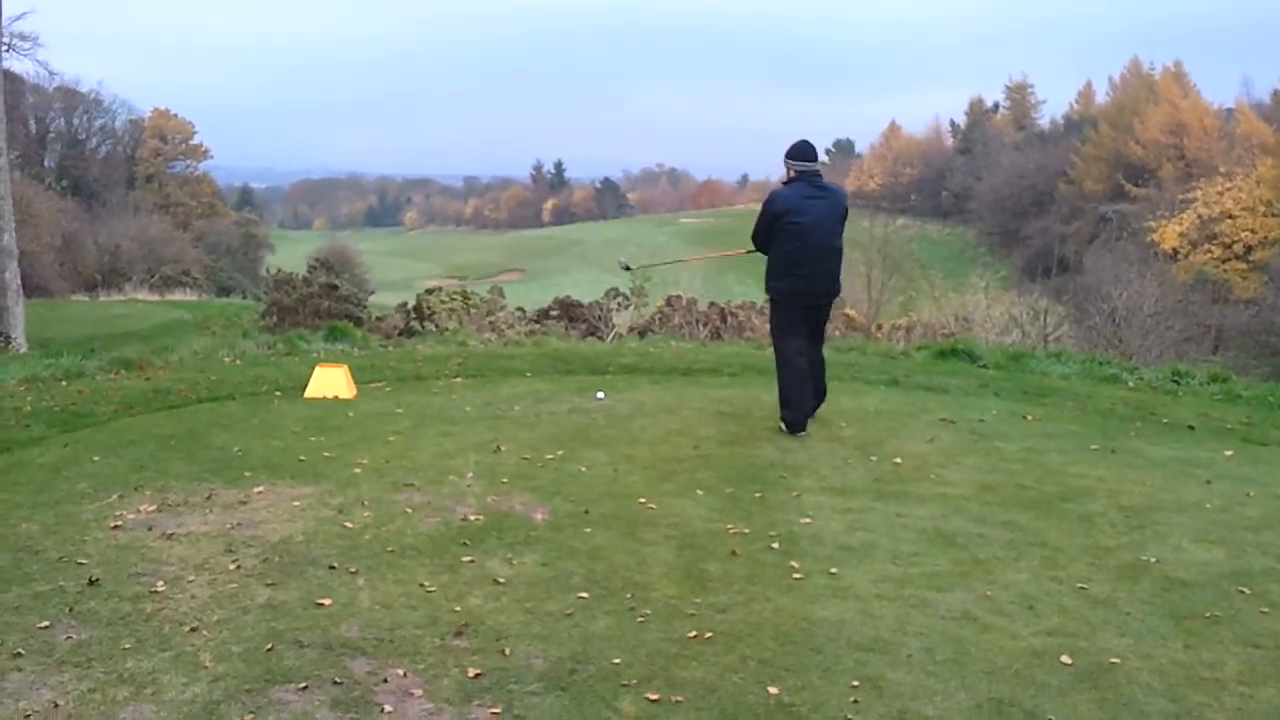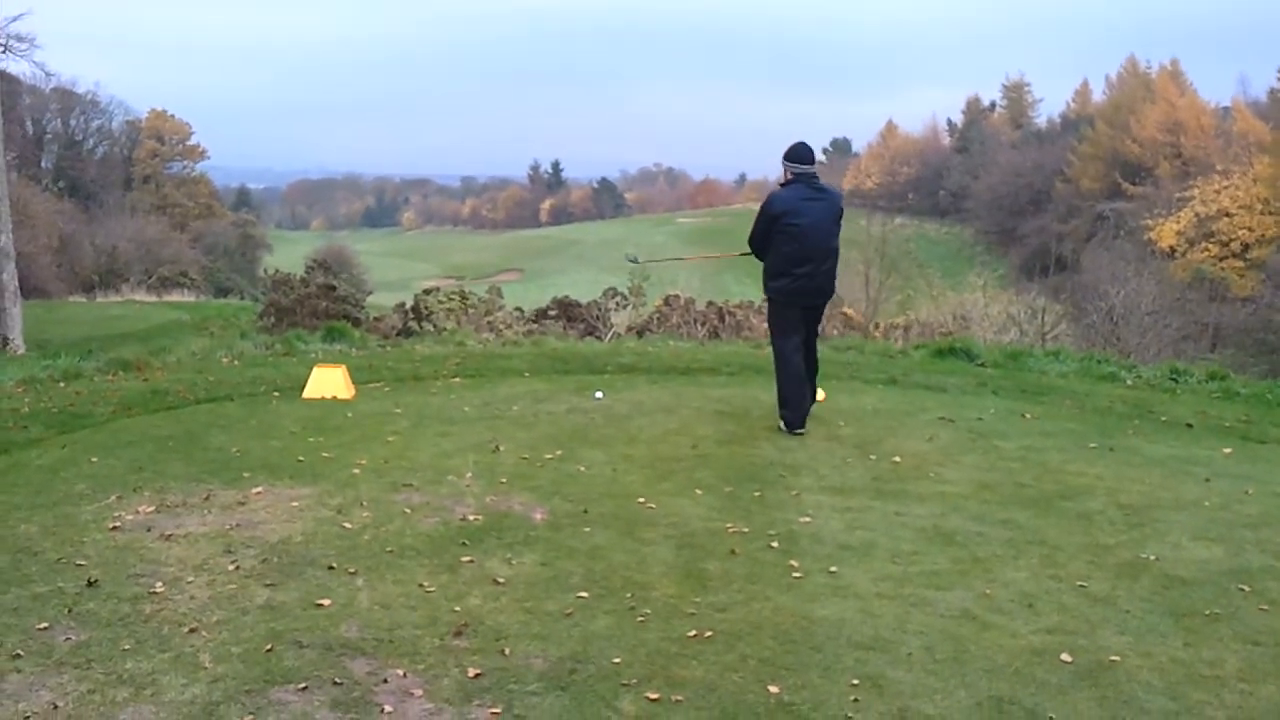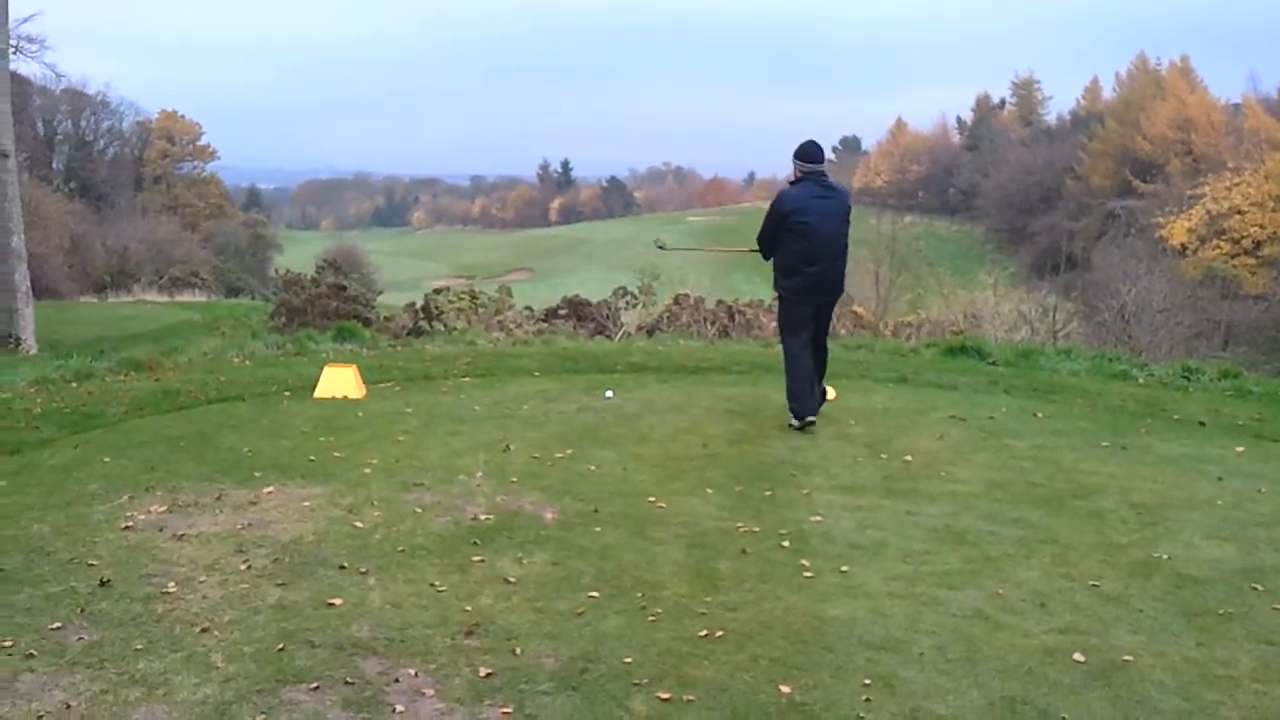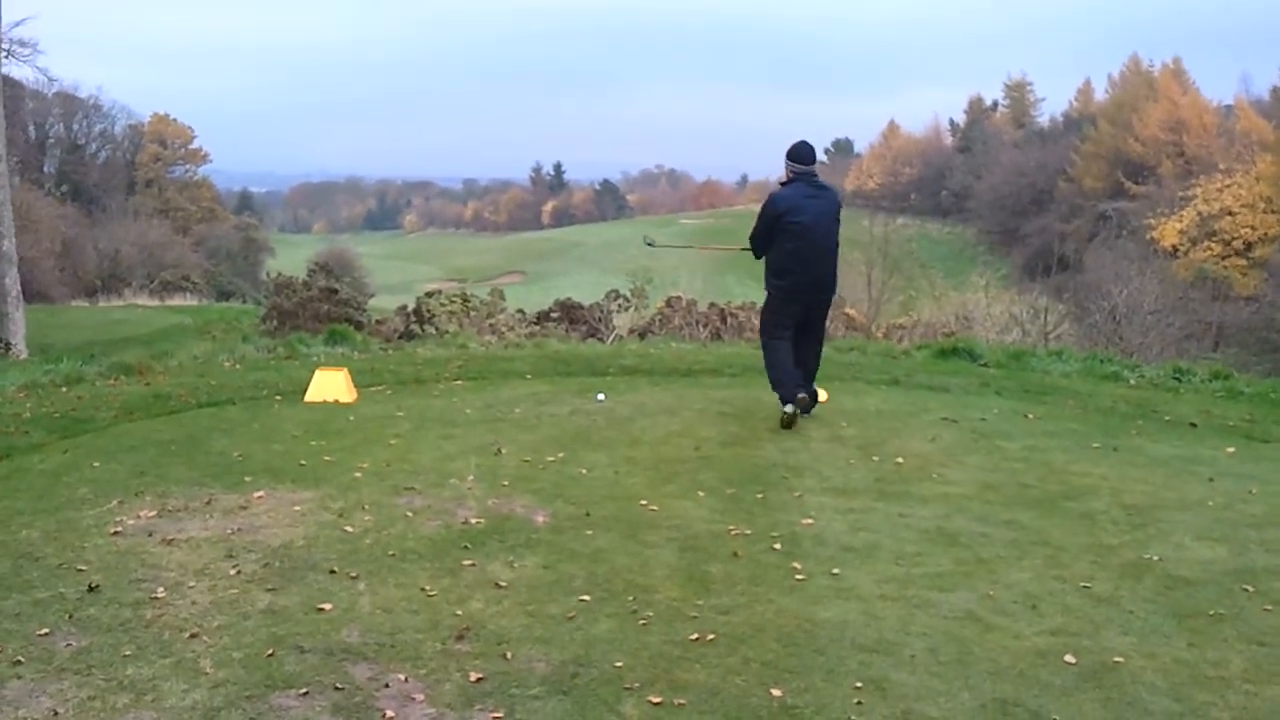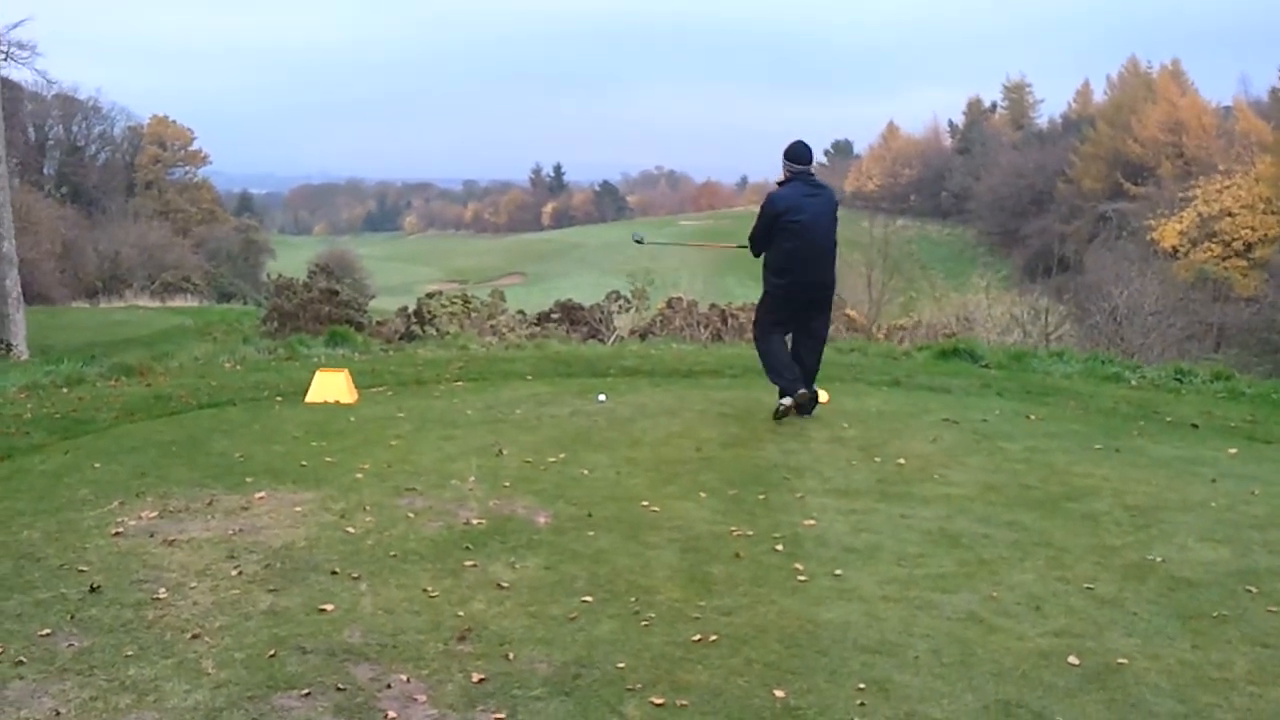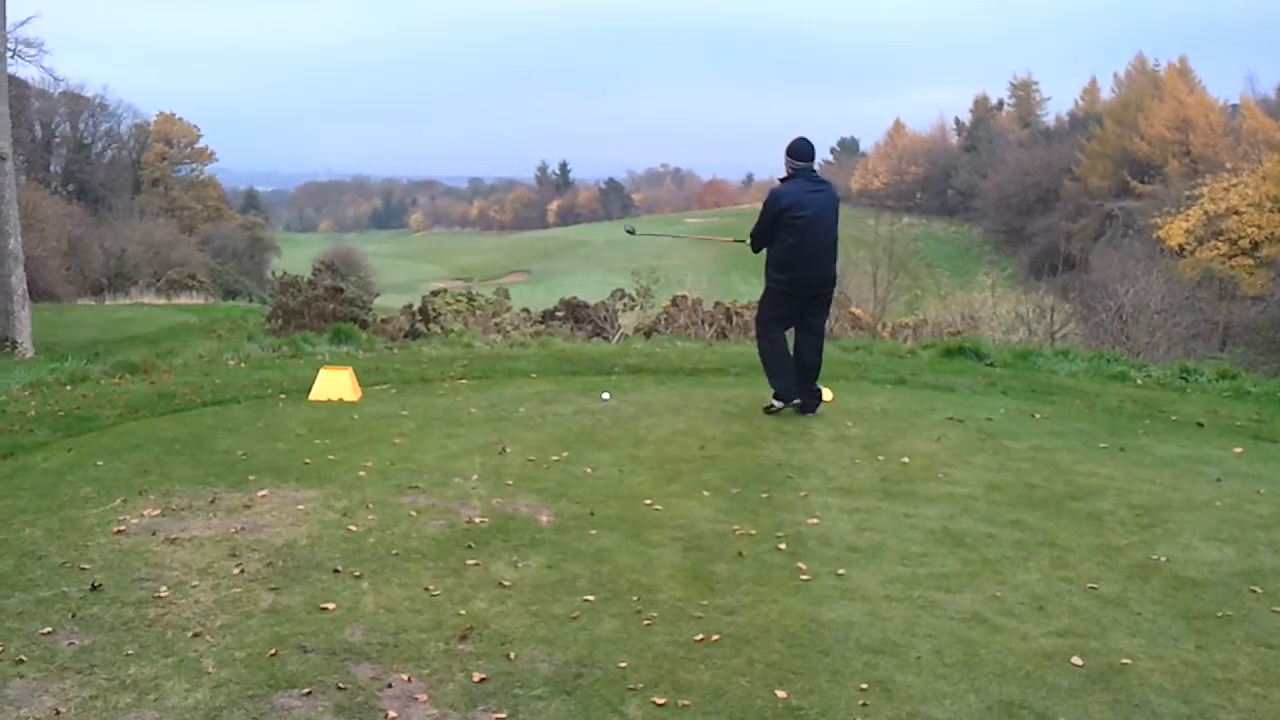
dt=0.1s
person 1, frame 1
left shoulder: (779, 199)
right shoulder: (838, 197)
left elbow: (760, 240)
left hip: (788, 288)
right hip: (825, 286)
left knee: (790, 350)
right knee: (813, 344)
left ankle: (795, 419)
right ankle: (813, 402)
person 1, frame 2
left shoulder: (777, 200)
right shoulder: (834, 199)
left elbow: (757, 243)
left wrist: (771, 256)
left hip: (785, 287)
right hip: (820, 286)
left knee: (788, 348)
right knee: (807, 343)
left ankle: (794, 418)
right ankle: (804, 400)
person 1, frame 3
left shoulder: (787, 198)
right shoulder: (842, 197)
left elbow: (766, 240)
left wrist: (770, 252)
left hip: (795, 285)
right hip: (830, 284)
left knee: (796, 343)
right knee: (817, 340)
left ankle: (803, 411)
right ankle: (813, 397)
person 1, frame 4
left shoulder: (779, 199)
right shoulder: (832, 197)
left elbow: (758, 240)
left wrist: (762, 252)
left hip: (786, 284)
right hip: (822, 284)
left knee: (776, 338)
right knee: (810, 340)
left ankle: (792, 395)
right ankle: (805, 397)
person 1, frame 5
left shoulder: (778, 198)
right shoulder: (828, 196)
left elbow: (759, 238)
left wrist: (756, 248)
left hip: (785, 283)
right hip: (820, 283)
left knee: (767, 332)
right knee: (811, 340)
left ankle: (791, 388)
right ankle: (805, 399)
person 1, frame 6
left shoulder: (781, 194)
right shoulder: (829, 192)
left elbow: (760, 235)
left wrist: (755, 243)
left hip: (786, 279)
right hip: (822, 279)
left knee: (769, 330)
right knee: (811, 337)
left ankle: (787, 392)
right ankle: (808, 398)
